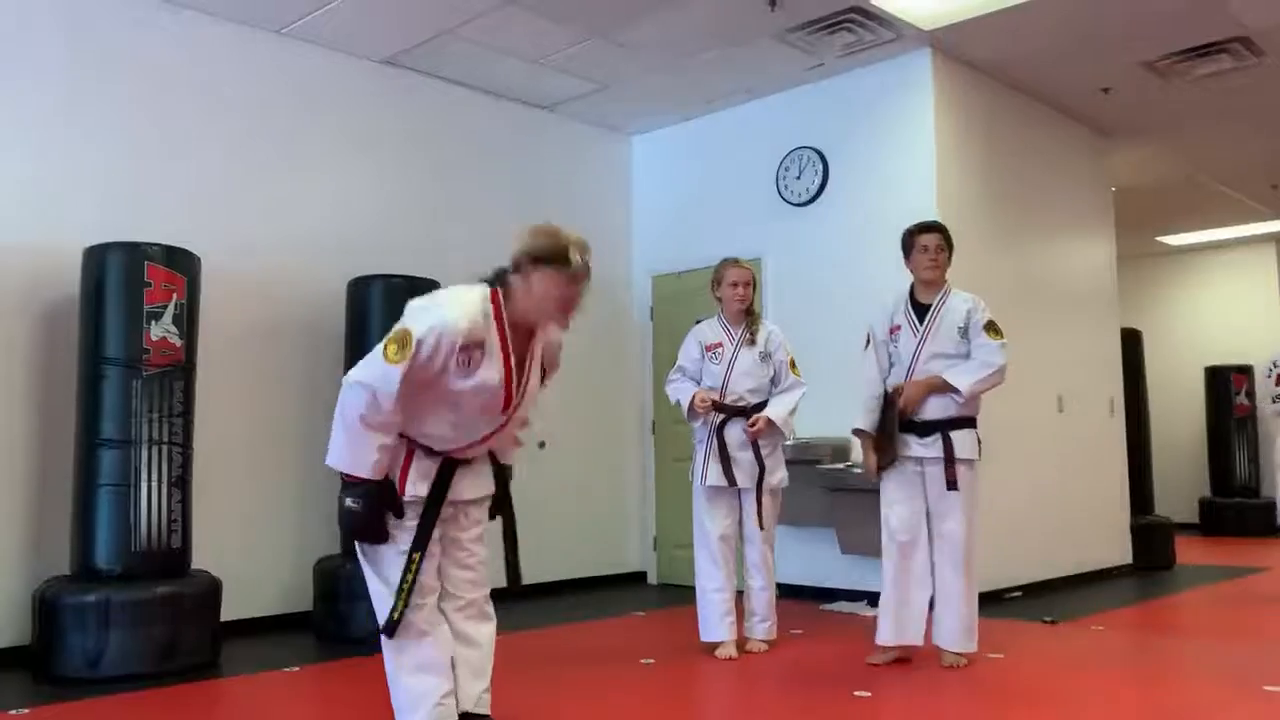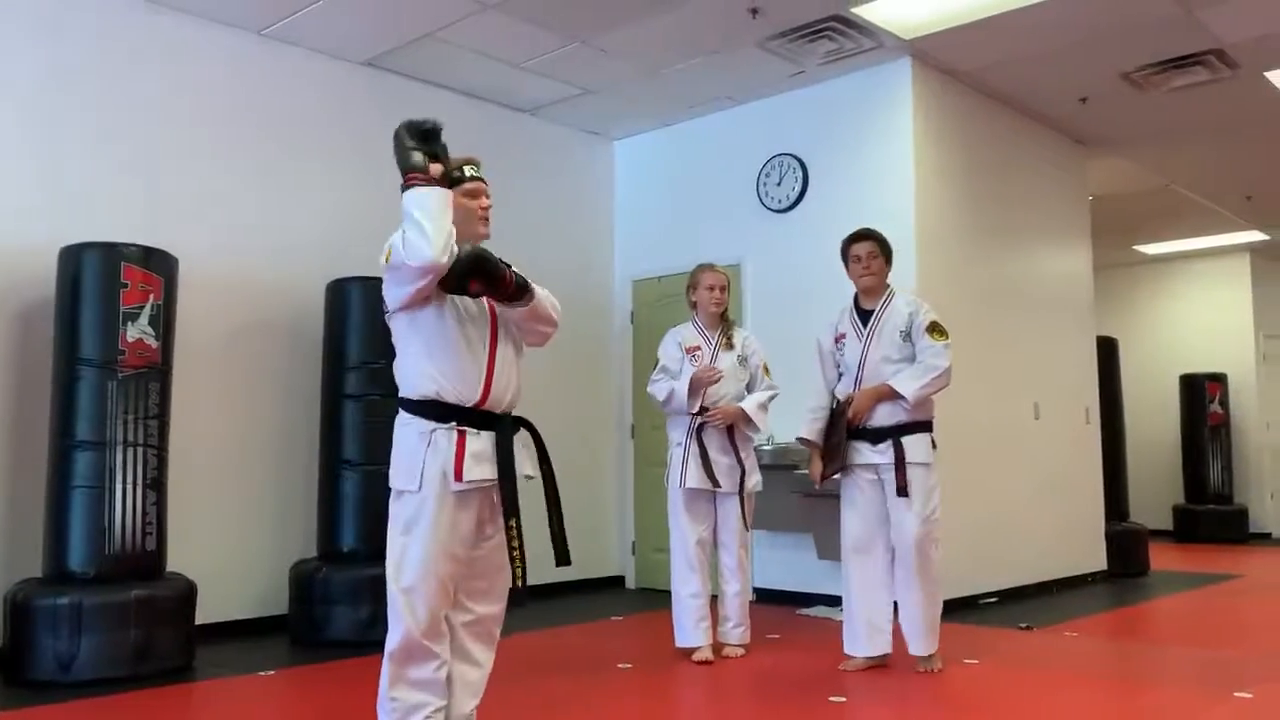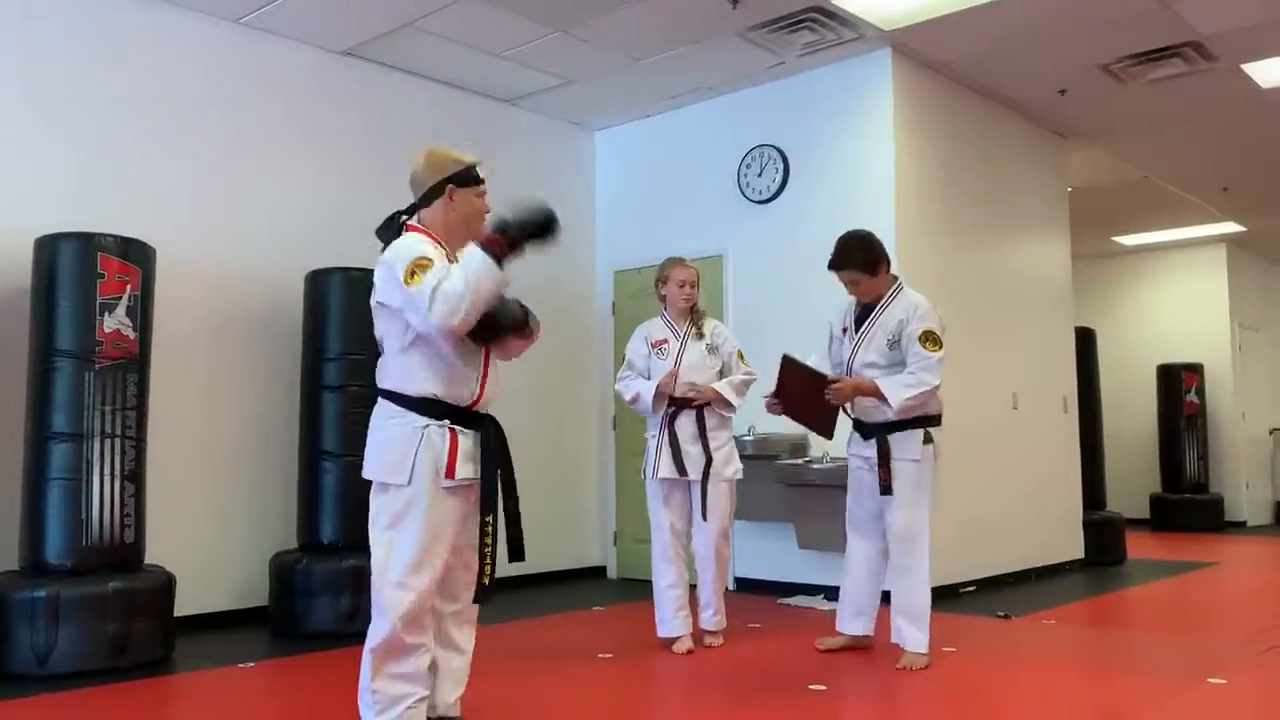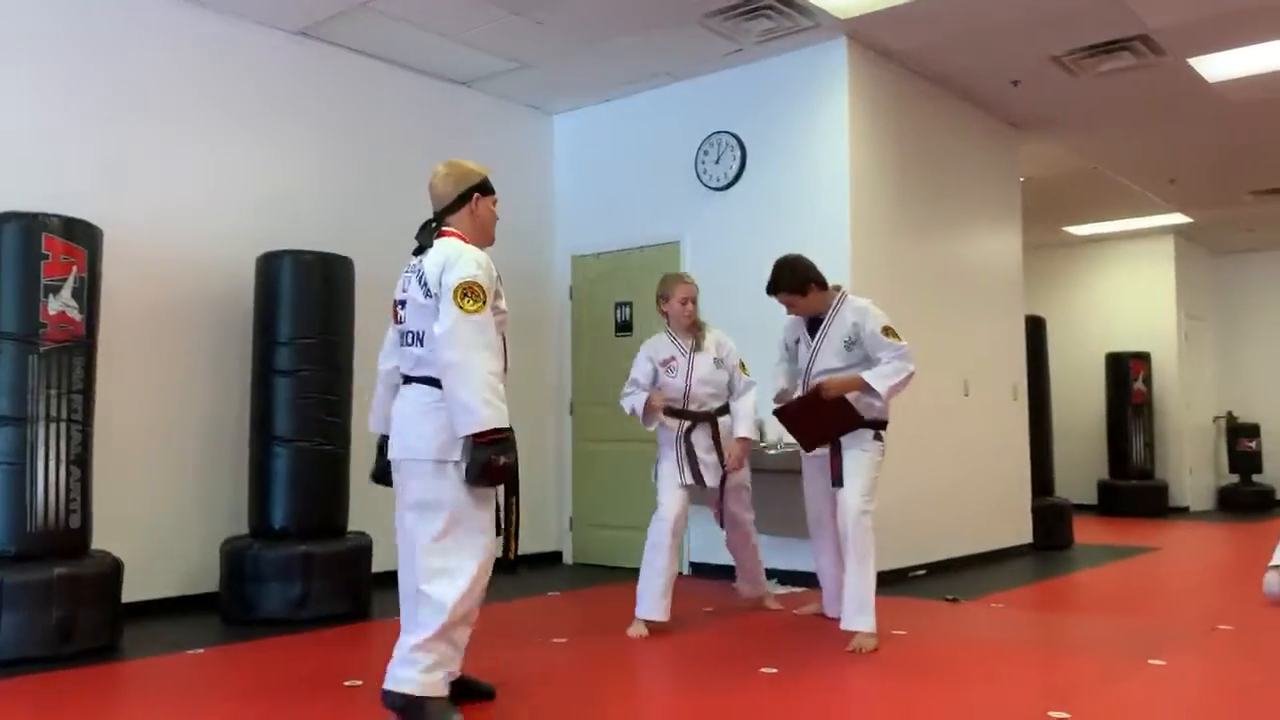
dt=0.7s
person 1, frame 1
left shoulder: (547, 340)
right shoulder: (451, 318)
right elbow: (368, 391)
left wrist: (501, 469)
right wrist: (361, 484)
left hip: (465, 477)
right hip: (404, 475)
left knee: (468, 600)
right knee: (412, 603)
person 1, frame 2
left shoulder: (486, 271)
right shoulder: (405, 265)
left elbow: (544, 324)
right elbow: (428, 257)
left wrist: (505, 283)
right wrist: (422, 177)
left hip: (494, 452)
right hip: (436, 451)
left knee: (481, 604)
right knee: (422, 603)
person 1, frame 3
left shoulder: (456, 264)
right shoulder: (406, 254)
left elbow: (503, 339)
right elbow: (445, 312)
left wrist: (512, 319)
right wrist: (499, 244)
left hip: (461, 446)
right hip: (418, 444)
left knee: (458, 588)
right knee: (408, 590)
person 1, frame 4
left shoulder: (421, 262)
right shoulder: (467, 260)
left elbow: (394, 357)
right elbow: (468, 356)
left wrist: (386, 432)
right wrist: (491, 432)
left hip: (414, 418)
right hip: (448, 422)
left knee: (428, 552)
right knee: (462, 554)
left ankle: (432, 675)
person 2, frame 1
left shoulder: (970, 308)
right shoulder: (889, 317)
left elbow: (992, 366)
right elbow: (873, 382)
left wrist: (930, 384)
right wrist: (868, 441)
left hip: (951, 439)
right hip: (902, 441)
left knee: (953, 538)
right knee: (901, 534)
left ankle: (954, 640)
right ankle: (899, 636)
person 2, frame 2
left shoulder: (913, 311)
right shoulder: (837, 327)
left elbow: (937, 368)
right elbow: (824, 392)
left wrist: (877, 392)
right wrist: (816, 449)
left hip: (907, 444)
right hip: (857, 449)
left knee: (914, 539)
right knee: (861, 545)
left ankle: (924, 644)
right ankle: (870, 645)
person 2, frame 3
left shoulder: (915, 310)
right shoulder: (847, 316)
left elbow: (926, 378)
right elbow: (835, 374)
left wrist: (865, 387)
left hip: (907, 438)
right hip: (864, 439)
left knee: (906, 534)
right knee: (862, 532)
left ankle: (914, 641)
right ankle: (856, 627)
person 2, frame 4
left shoulder: (861, 314)
right shoulder: (796, 327)
left elbow: (901, 364)
right elbow: (789, 369)
left wrist: (850, 383)
right wrist: (783, 394)
left hip: (858, 433)
left knee: (853, 516)
right knee: (820, 520)
left ankle: (862, 623)
right ankle: (834, 599)
person 3, frame 1
left shoulder: (770, 335)
right shoulder: (701, 335)
left elbow: (791, 387)
right elbow: (677, 380)
left wrist: (770, 418)
right wrist: (693, 398)
left hip: (760, 446)
right hip: (714, 446)
left knee: (760, 541)
right knee: (715, 541)
left ankle: (759, 628)
right ankle: (722, 633)
person 3, frame 2
left shoulder: (744, 341)
right shoulder: (677, 338)
left elbow: (766, 390)
right elbow: (658, 388)
left wrist: (739, 410)
right wrist: (691, 384)
left hip: (734, 450)
right hip: (690, 450)
left knee: (734, 546)
right knee: (691, 546)
left ankle: (733, 633)
right ankle: (697, 637)
person 3, frame 3
left shoulder: (715, 331)
right shoulder: (647, 333)
left elbow: (744, 376)
right elbow: (626, 382)
left wrist: (717, 391)
right wrist: (656, 390)
left hip: (711, 438)
right hip: (667, 440)
left knee: (713, 534)
right knee: (669, 536)
left ankle: (712, 621)
right ankle: (678, 626)
person 3, frame 4
left shoulder: (717, 341)
right shoulder: (653, 349)
left elbow: (743, 390)
right elbow: (630, 394)
left wrist: (743, 436)
right wrist: (647, 405)
left hip: (722, 440)
right hip: (678, 444)
left knee: (739, 521)
right knee: (668, 519)
left ankle: (755, 588)
right ankle: (646, 612)
